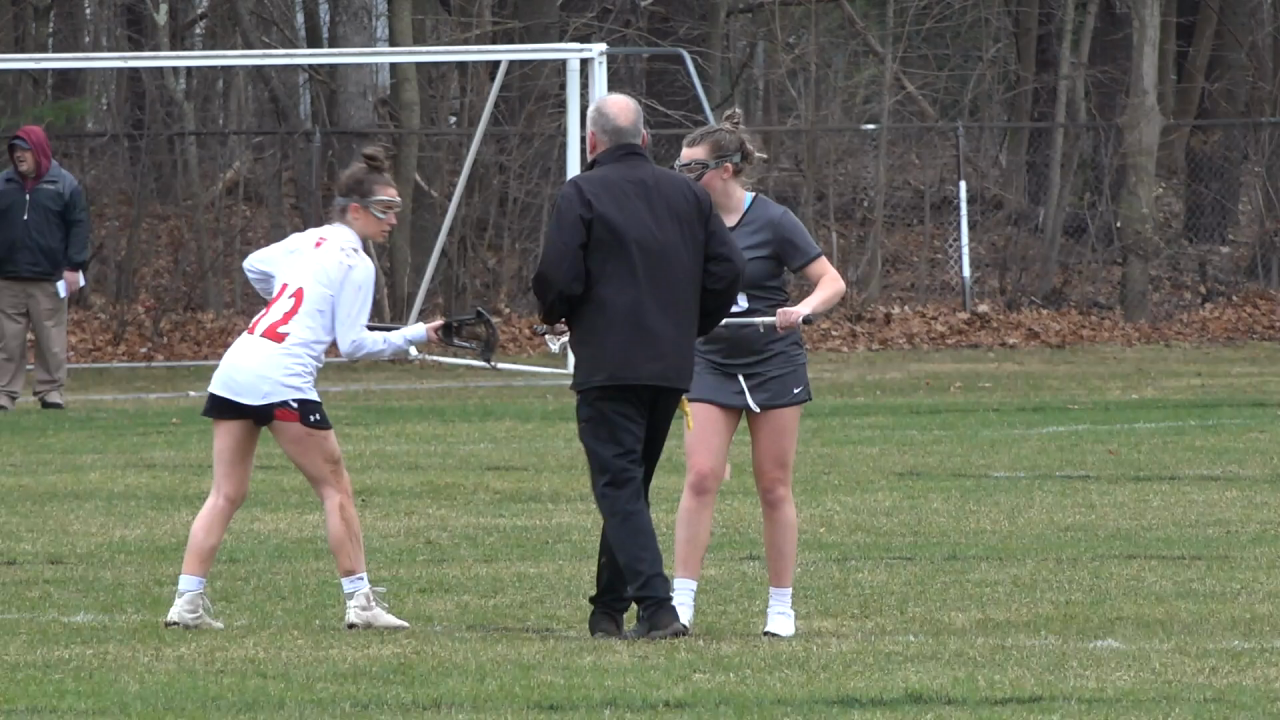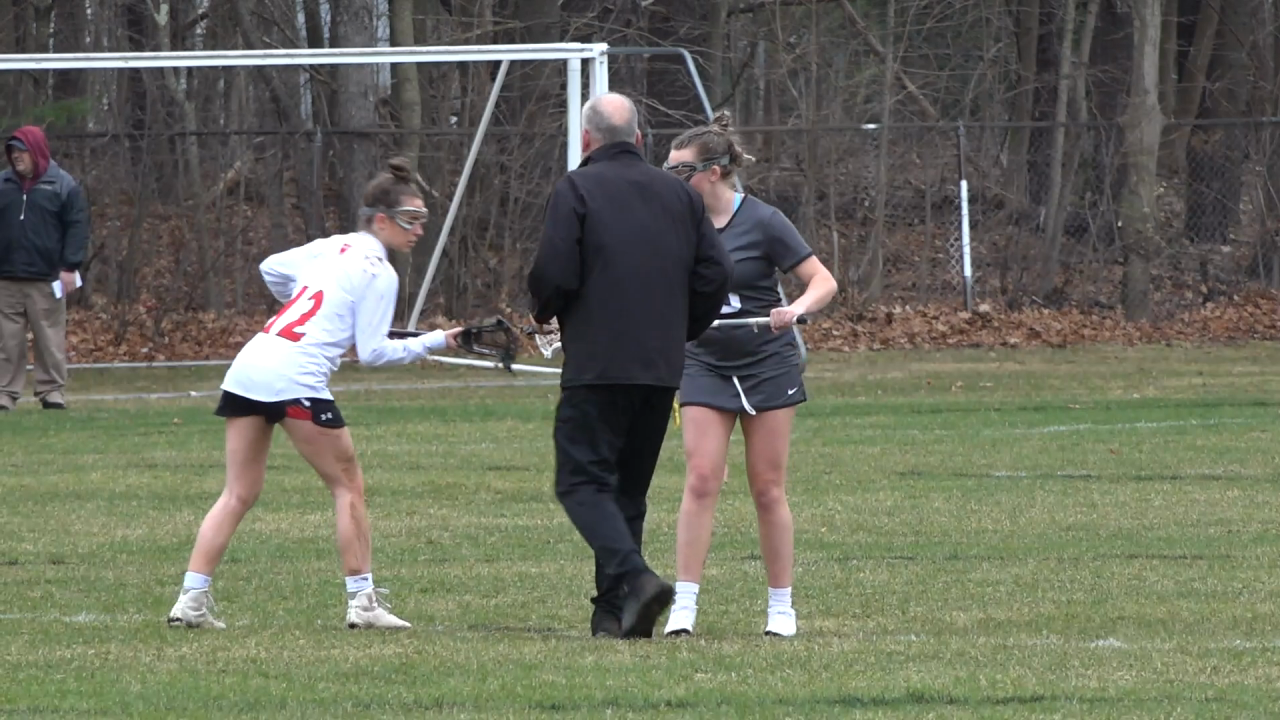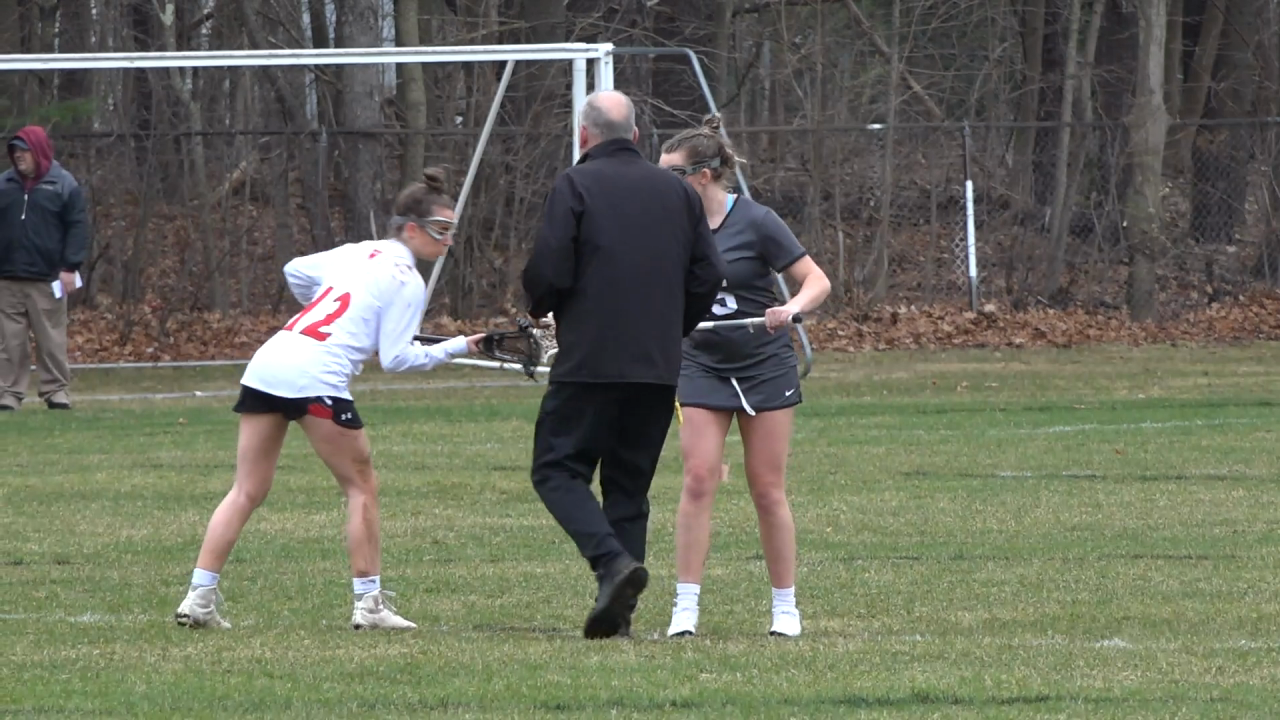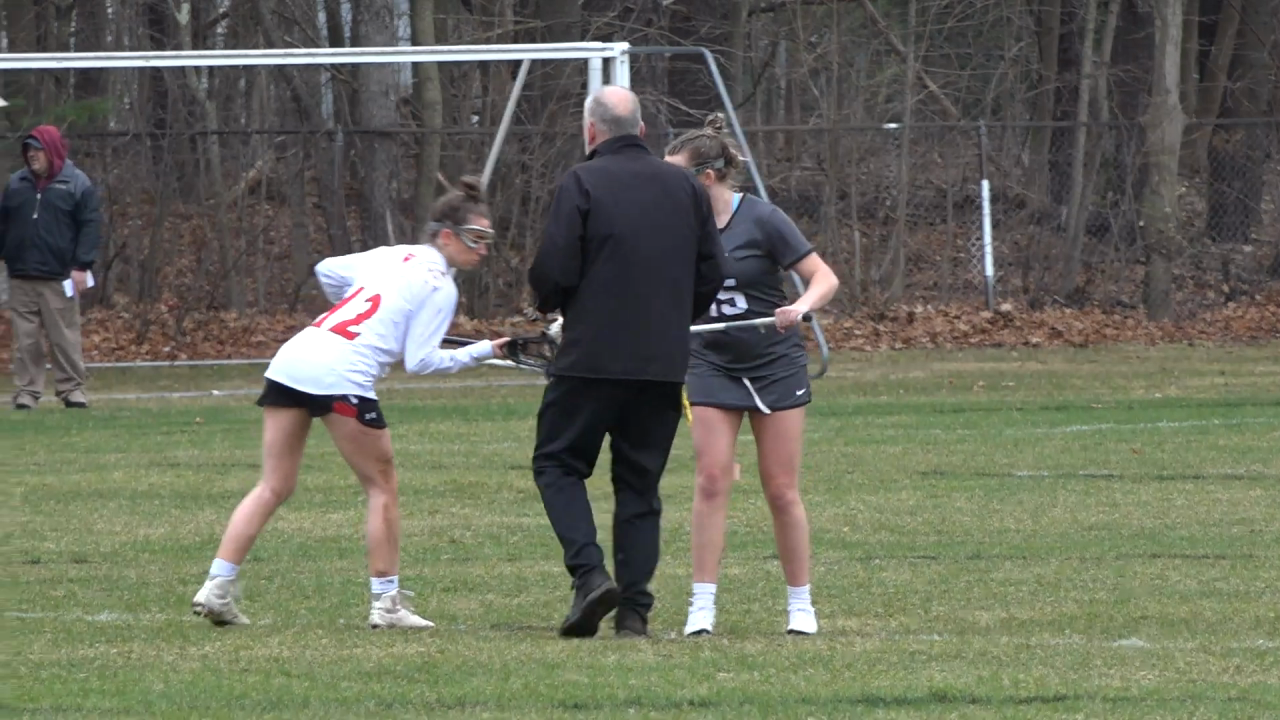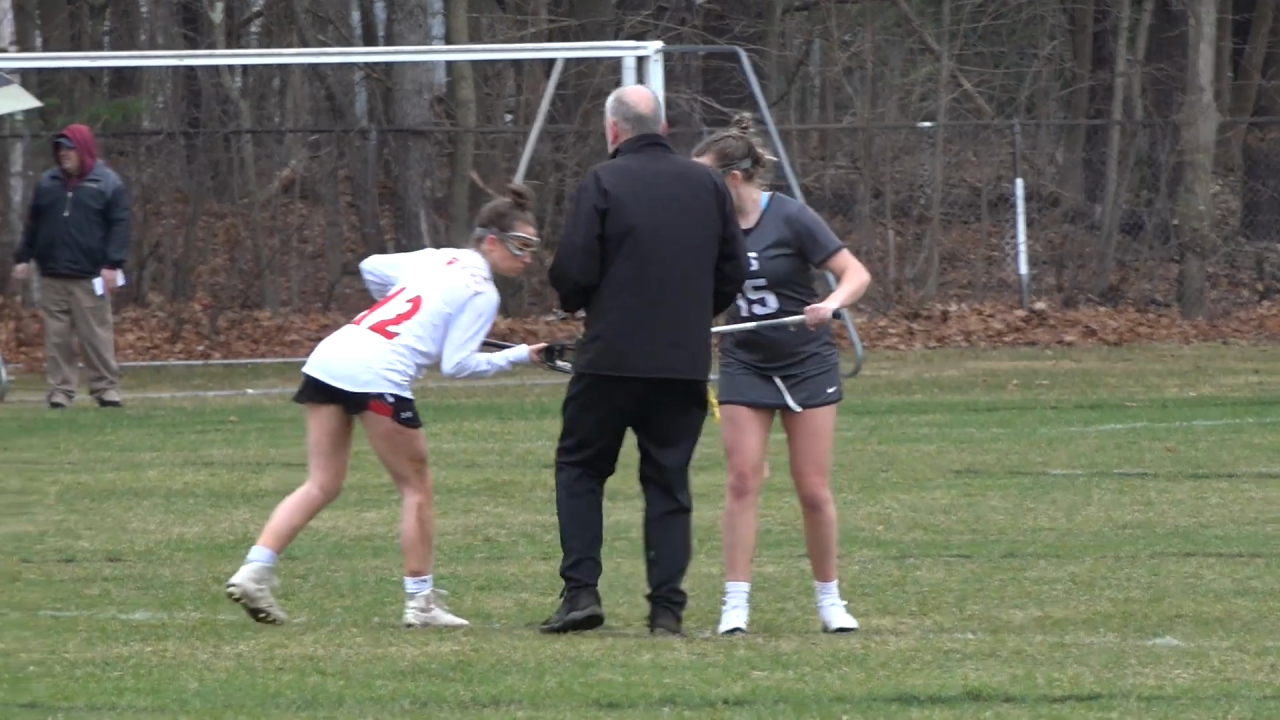
dt=0.1s
person 1, frame 1
left shoulder: (582, 191)
right shoulder: (687, 192)
left elbow: (558, 277)
right elbow: (727, 269)
left wrist: (552, 314)
left hip: (608, 367)
right hip: (669, 368)
left knee: (618, 487)
right knee: (631, 488)
person 1, frame 2
left shoulder: (576, 188)
right shoulder: (679, 192)
left elbow: (554, 273)
right elbow: (714, 273)
left wrist: (545, 311)
left hip: (597, 366)
right hip: (661, 368)
left knee: (582, 482)
right knee: (628, 490)
person 1, frame 3
left shoulder: (575, 185)
right shoulder: (678, 190)
left elbow: (548, 272)
right elbow: (708, 276)
left wrist: (540, 306)
left hip: (588, 363)
right hip: (657, 368)
left knee: (558, 471)
right knee: (629, 489)
right ankle: (617, 614)
person 1, frame 4
left shoulder: (581, 183)
right shoulder: (685, 186)
left elbow: (554, 270)
right elbow: (710, 274)
left wrist: (547, 302)
left hip: (590, 360)
right hip: (663, 365)
left knee: (557, 465)
right knee: (639, 487)
left ankle: (591, 575)
person 1, frame 5
left shoulder: (603, 182)
right shoulder: (708, 184)
left elbow: (573, 270)
right elbow: (732, 271)
left wrist: (579, 302)
left hip: (611, 359)
right hip: (685, 364)
left knee: (578, 470)
right knee: (669, 487)
person 2, frame 1
left shoulder: (772, 220)
left elbow: (833, 282)
left wrist: (803, 309)
left hip: (774, 364)
right hip: (712, 362)
left knee: (774, 486)
right knee: (701, 478)
left ankle: (780, 607)
right ankle: (681, 600)
person 2, frame 2
left shoulder: (762, 221)
left elbow: (824, 281)
left wrist: (795, 308)
left hip: (767, 364)
right hip: (704, 365)
left knee: (767, 488)
right knee: (700, 481)
left ankle: (781, 607)
right ankle: (682, 605)
person 2, frame 3
left shoulder: (755, 220)
left elbow: (817, 280)
left wrist: (791, 308)
left hip: (765, 365)
right hip: (702, 366)
left knee: (768, 490)
right knee: (698, 482)
left ankle: (785, 606)
right ankle: (685, 606)
person 2, frame 4
left shoulder: (761, 219)
left elbow: (825, 277)
left wrist: (801, 306)
left hip: (775, 363)
right hip: (712, 365)
left knee: (782, 491)
right knee: (710, 482)
left ankle: (800, 605)
right ankle: (702, 606)
person 2, frame 5
left shoulder: (791, 216)
left elbow: (857, 274)
left wrist: (830, 303)
left hip: (808, 363)
right hip: (744, 364)
left knee: (814, 491)
right knee: (743, 480)
left ankle: (829, 599)
right ankle: (735, 604)
person 3, frame 1
left shoulder: (308, 240)
right shoulder: (357, 264)
left elbow: (253, 265)
right elbow: (354, 344)
right wrist: (415, 334)
left hip: (233, 372)
right hip: (282, 382)
left knee: (226, 495)
right knee: (336, 488)
left ankle: (187, 603)
right ankle: (360, 602)
person 3, frame 2
left shoulder: (329, 247)
right shoulder: (378, 272)
left elbow: (270, 268)
right elbow: (373, 352)
right wrist: (435, 341)
left hip: (247, 369)
right hip: (296, 381)
left knee: (238, 495)
right knee: (348, 487)
left ankle: (191, 600)
right ankle: (363, 603)
person 3, frame 3
left shoulder: (358, 251)
right shoulder: (409, 281)
left elbow: (296, 270)
right elbow: (396, 358)
right wrist: (456, 347)
left hip: (266, 365)
right hip: (315, 378)
left knee: (247, 492)
right knee: (361, 486)
left ankle: (199, 597)
right ankle: (369, 604)
person 3, frame 4
left shoulder: (391, 255)
right shoulder: (440, 287)
left elbow: (326, 270)
right elbow: (421, 361)
right wrist: (483, 351)
left hip: (292, 359)
right hip: (340, 377)
left knee: (273, 487)
right knee: (383, 486)
left ankle: (217, 588)
right ankle: (387, 604)
person 3, frame 5
left shoulder: (434, 258)
right shoulder: (481, 292)
left elbow: (370, 267)
right elbow: (458, 365)
right wrist: (519, 355)
left hip: (329, 357)
right hip: (377, 375)
left knee: (321, 486)
right knee: (417, 487)
left ankle: (254, 573)
right ankle: (421, 603)
person 4, frame 1
left shoulder: (64, 183)
left elbow: (79, 226)
left wrist: (74, 265)
left hip: (49, 279)
left knee: (51, 340)
left ankle: (51, 390)
person 4, frame 2
left shoulder: (62, 184)
left elbow: (77, 227)
left wrist: (70, 266)
left hip: (46, 279)
left knee: (49, 340)
left ankle: (52, 390)
person 4, frame 3
left shoulder: (64, 184)
left elbow: (78, 227)
left wrist: (70, 266)
left hip: (48, 279)
left knee: (52, 339)
left ankle: (55, 391)
person 4, frame 4
left shoulder: (77, 183)
left elbow: (90, 226)
left wrist: (82, 265)
left hip: (59, 278)
left knee: (65, 338)
right knee: (25, 340)
left ankle: (72, 389)
right ankle: (27, 391)
person 4, frame 5
left shoulder: (108, 182)
right shoulder: (48, 182)
left elbow: (120, 226)
right elbow: (33, 224)
left wrist: (112, 264)
right wrist: (23, 257)
left hip: (89, 277)
right hip: (51, 277)
left knee: (96, 336)
right knee: (56, 338)
left ankle: (105, 388)
right ankle: (60, 390)
